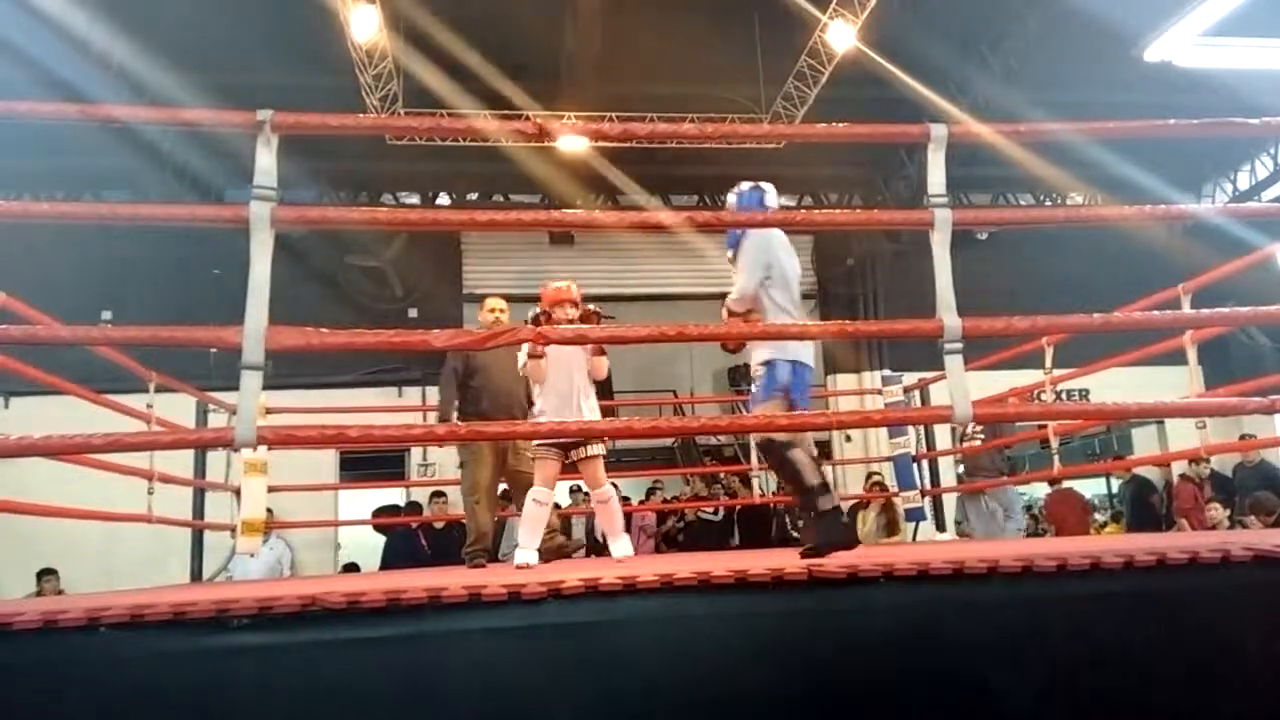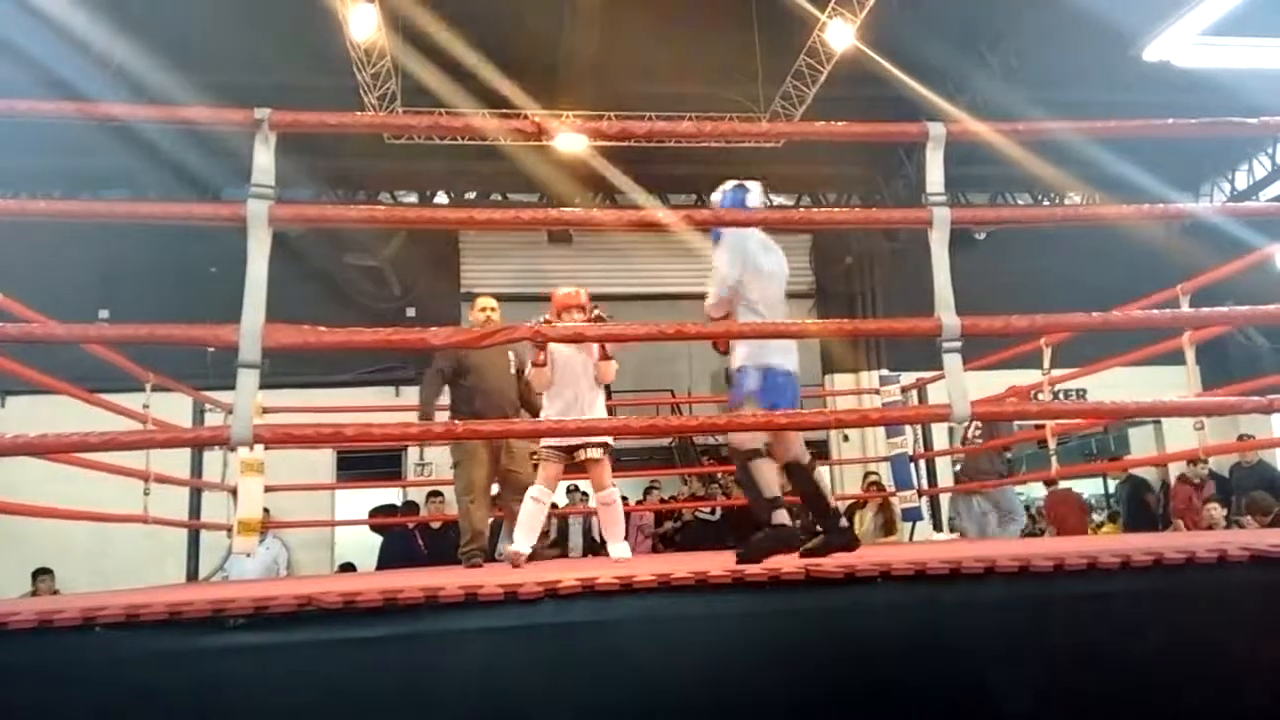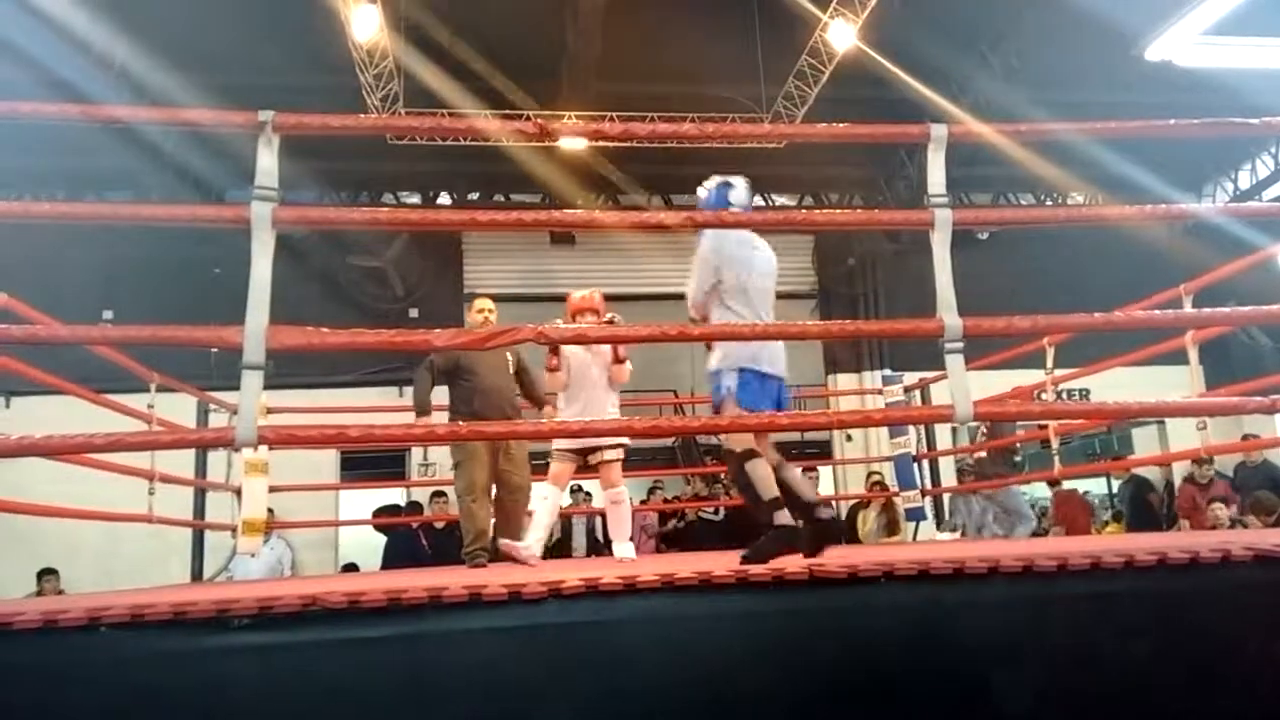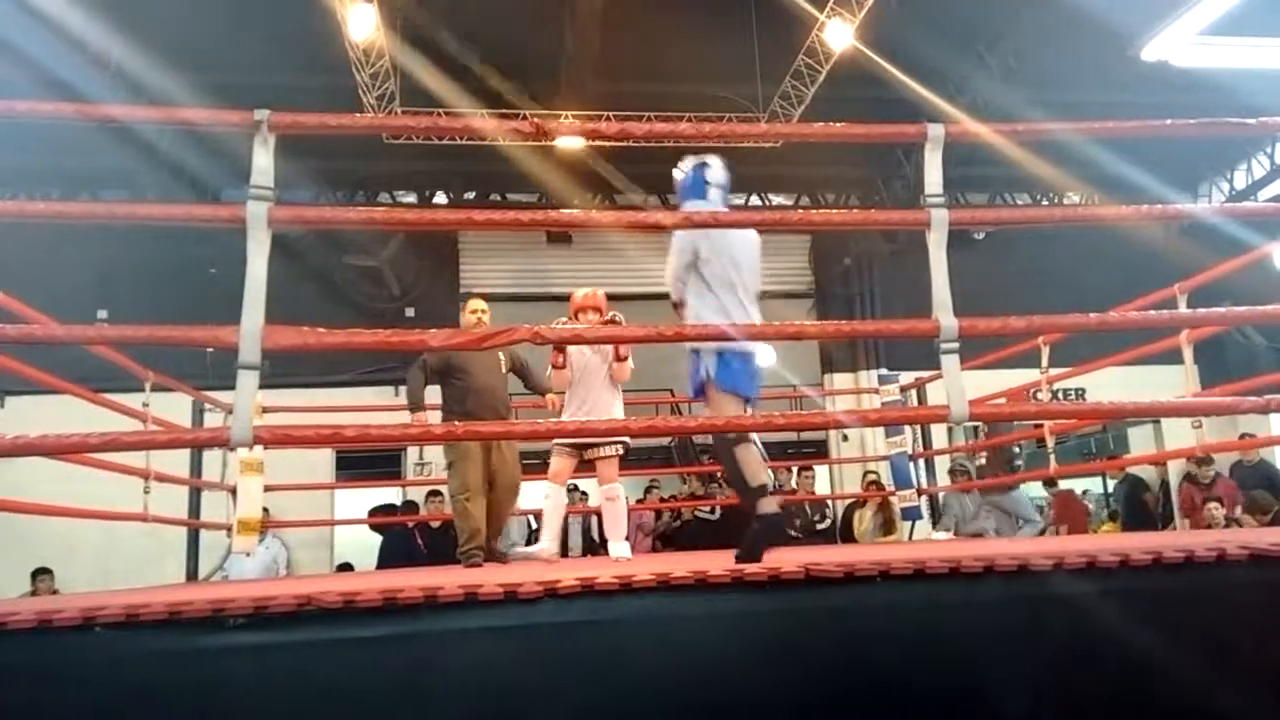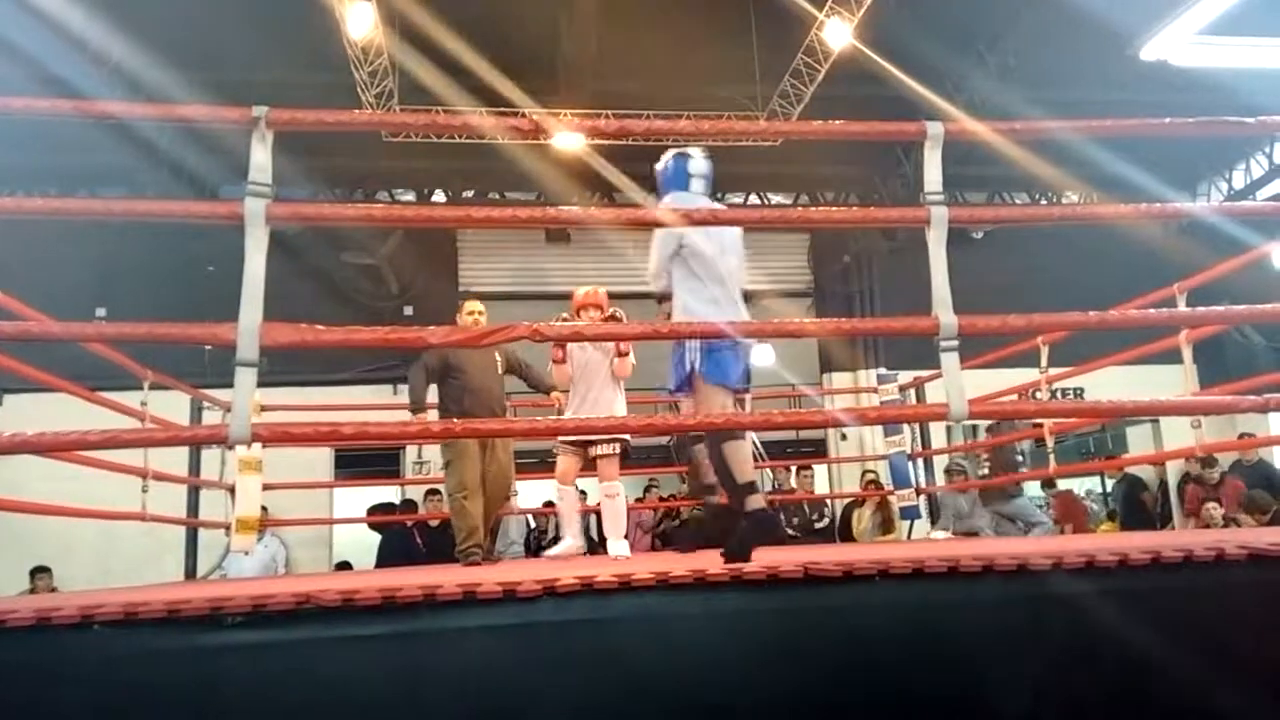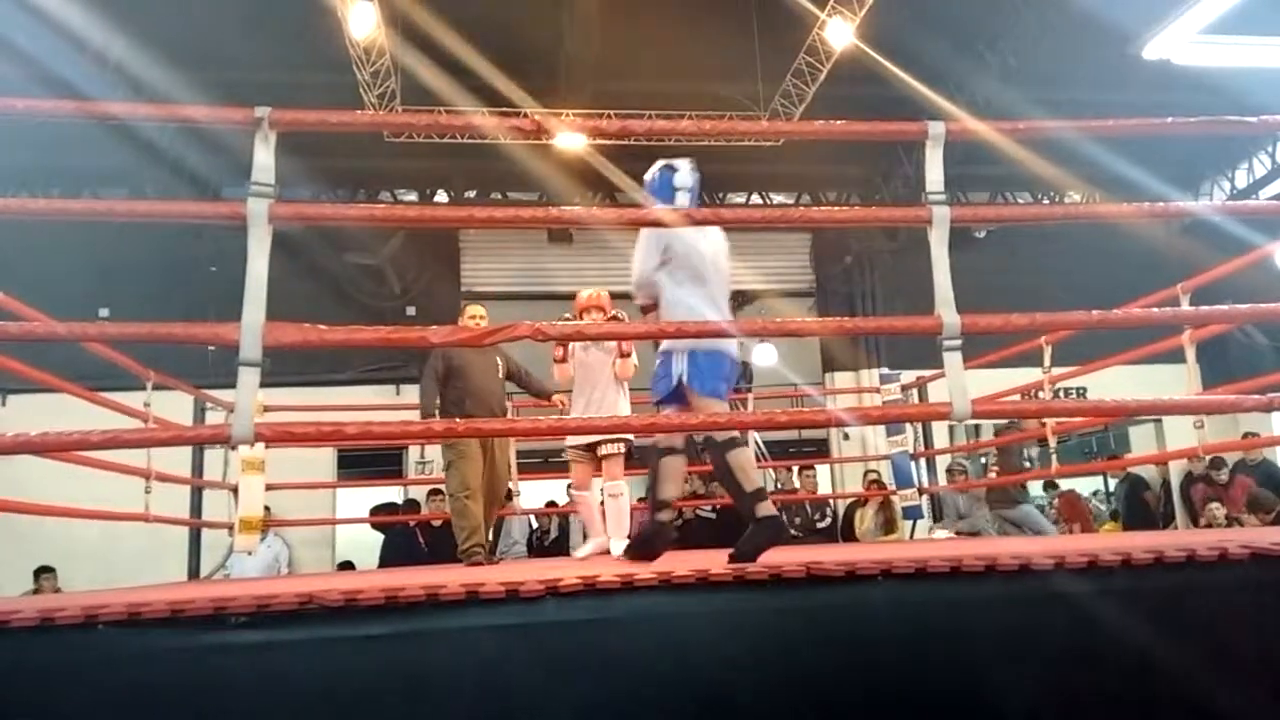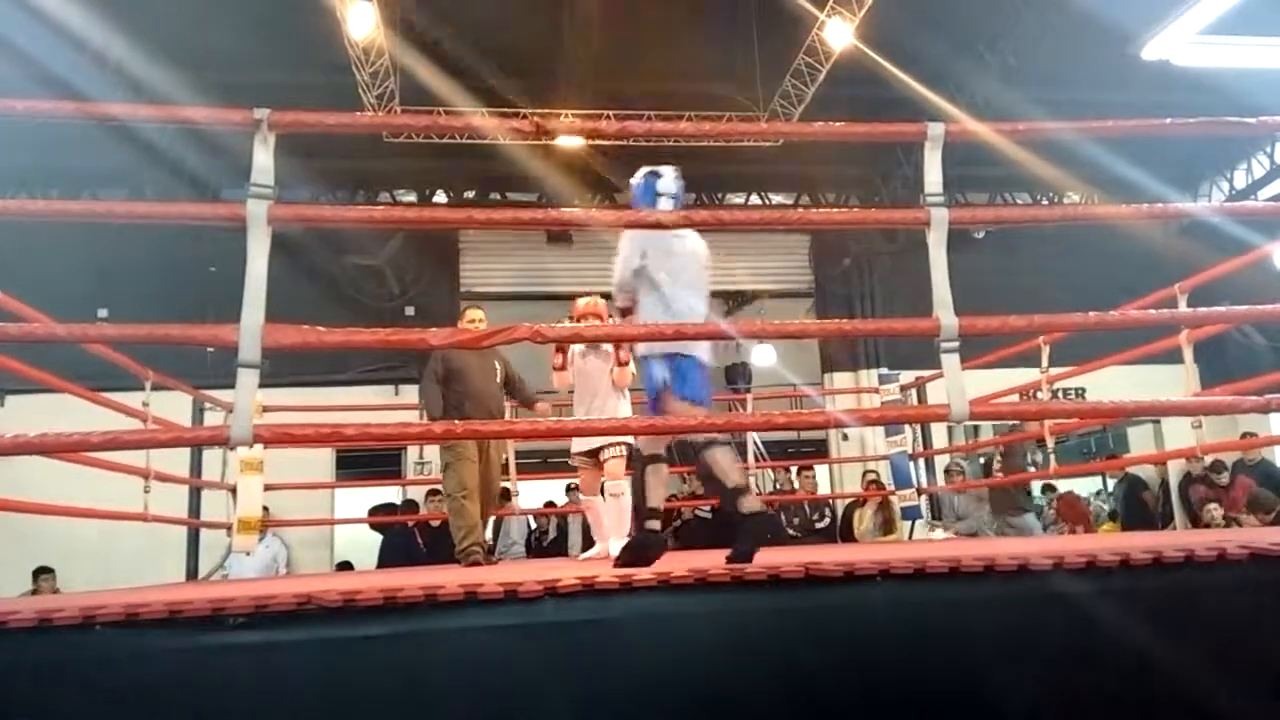
dt=0.1s
person 1, frame 1
left shoulder: (760, 236)
right shoulder: (778, 245)
left elbow: (741, 298)
left wrist: (732, 307)
left hip: (781, 355)
right hip: (783, 355)
left knee: (772, 437)
right knee: (795, 448)
left ankle: (827, 513)
right ankle: (832, 526)
person 1, frame 2
left shoulder: (736, 238)
right shoulder: (768, 249)
left elbow: (719, 301)
left wrist: (715, 311)
left hip: (760, 358)
right hip: (778, 358)
left knee: (744, 442)
right knee: (789, 451)
left ankle: (779, 526)
right ankle: (836, 526)
person 1, frame 3
left shoulder: (716, 237)
right shoulder: (761, 249)
left elbow: (697, 302)
left wrist: (708, 323)
right wrist: (717, 322)
left hip: (739, 358)
right hip: (768, 358)
left knee: (738, 446)
right knee: (762, 449)
left ankle: (782, 525)
right ankle: (818, 517)
person 1, frame 4
left shoulder: (694, 216)
right shoulder: (746, 231)
left elbow: (677, 280)
left wrist: (684, 303)
left hip: (716, 339)
right hip: (744, 337)
left knee: (728, 429)
right knee: (733, 431)
left ankle: (768, 517)
right ankle: (768, 513)
person 1, frame 5
left shoulder: (674, 207)
right shoulder: (728, 222)
left elbow: (661, 269)
left wrist: (671, 295)
right hip: (731, 329)
left knee: (718, 421)
right knee: (711, 422)
left ankle: (757, 512)
person 1, frame 6
right shoulder: (713, 231)
left elbow: (643, 280)
left wrist: (650, 306)
left hip: (691, 338)
right hip: (718, 339)
left knee: (719, 429)
right knee: (668, 430)
left ankle: (765, 517)
right ankle: (659, 524)
person 1, frame 7
left shoulder: (641, 228)
right shoulder: (695, 241)
left elbow: (623, 282)
left wrist: (627, 310)
left hip: (666, 347)
right hip: (694, 346)
left knee: (696, 435)
right knee: (651, 441)
left ankle: (752, 512)
right ankle: (650, 532)
person 2, frame 1
right shoulder: (537, 340)
left elbow: (599, 372)
right elbow: (535, 375)
right wrist: (536, 337)
left hip: (585, 420)
right hip: (549, 421)
left knee: (597, 480)
right knee: (542, 483)
left ankle: (618, 540)
right ankle: (526, 550)
person 2, frame 2
left shoulder: (594, 341)
right shoulder: (548, 343)
left elbow: (606, 377)
right elbow: (540, 383)
left wrist: (603, 341)
right wrist: (541, 345)
left knee: (602, 482)
right knee: (543, 483)
left ankle: (617, 543)
right ankle: (521, 545)
person 2, frame 3
left shoulder: (610, 344)
right shoulder: (564, 347)
left elbow: (621, 378)
right elbow: (554, 386)
left wrist: (618, 344)
right wrist: (554, 351)
left knee: (613, 483)
right knee: (555, 480)
left ankle: (622, 544)
right ankle: (533, 545)
person 2, frame 4
left shoulder: (612, 342)
right shoulder: (568, 344)
left elbow: (622, 376)
right elbow: (560, 383)
left wrist: (619, 341)
right wrist: (558, 348)
left hip: (607, 422)
right hip: (573, 423)
left knee: (608, 480)
right knee: (555, 477)
left ankle: (618, 543)
right ankle: (548, 544)
person 2, frame 5
left shoulder: (615, 340)
right shoulder: (570, 342)
left elbow: (623, 372)
right elbow: (561, 379)
left wrist: (621, 337)
right wrist: (560, 343)
left hip: (609, 419)
right hip: (576, 420)
left knee: (608, 477)
right knee: (564, 477)
left ankle: (616, 541)
right ankle: (572, 539)
person 2, frame 6
left shoulder: (617, 341)
right shoulder: (574, 343)
left elbow: (625, 373)
right elbow: (562, 378)
left wrist: (623, 337)
right wrist: (561, 342)
left hip: (614, 420)
left knee: (613, 477)
right knee: (579, 483)
left ankle: (619, 541)
right ankle: (598, 537)
person 2, frame 7
left shoulder: (615, 348)
right shoulder: (573, 351)
left elbow: (623, 382)
right elbow: (562, 385)
left wrist: (621, 348)
right wrist: (560, 350)
left knee: (616, 480)
right knee: (588, 488)
left ankle: (619, 540)
right ankle: (603, 542)
person 3, frame 1
left shoulder: (518, 347)
right shoulder: (466, 347)
left elbow: (531, 387)
right elbow: (448, 382)
right wrist: (446, 418)
left knee: (530, 484)
right knee: (479, 492)
left ankle: (550, 540)
right ankle: (477, 551)
person 3, frame 2
left shoulder: (509, 348)
right shoulder: (456, 346)
left elbow: (523, 384)
right elbow: (434, 379)
left wrist: (539, 413)
right wrist: (426, 417)
left knee: (520, 483)
right knee: (473, 491)
right ankle: (473, 551)
person 3, frame 3
left shoulder: (507, 348)
right shoulder: (456, 347)
left elbow: (525, 376)
right elbow: (425, 373)
left wrist: (543, 402)
right wrist: (423, 411)
left knee: (518, 486)
right knee: (474, 490)
right ankle: (476, 550)
person 3, frame 4
left shoulder: (500, 348)
right shoulder: (449, 347)
left elbow: (524, 369)
right elbow: (418, 372)
left wrist: (545, 392)
right wrist: (417, 407)
left knee: (507, 486)
right knee: (468, 490)
left ankle: (490, 543)
right ankle: (471, 550)
person 3, frame 5
left shoulder: (497, 350)
right shoulder: (445, 347)
left elbow: (523, 369)
right elbow: (419, 374)
left wrist: (548, 388)
right wrist: (419, 408)
left knee: (498, 489)
right knee: (464, 489)
left ankle: (481, 543)
right ankle: (469, 549)
person 3, frame 6
left shoulder: (497, 353)
right shoulder: (448, 350)
left elbow: (523, 376)
right elbow: (429, 381)
left wrist: (549, 394)
right wrist: (429, 414)
left knee: (495, 491)
right knee: (467, 490)
left ankle: (478, 544)
right ankle: (472, 549)
person 3, frame 7
left shoulder: (496, 356)
right shoulder: (447, 352)
left elbow: (516, 384)
right elbow: (430, 385)
left wrist: (535, 402)
right wrist: (435, 419)
left knee: (487, 492)
right knee: (463, 490)
left ankle: (475, 547)
right ankle: (469, 550)
